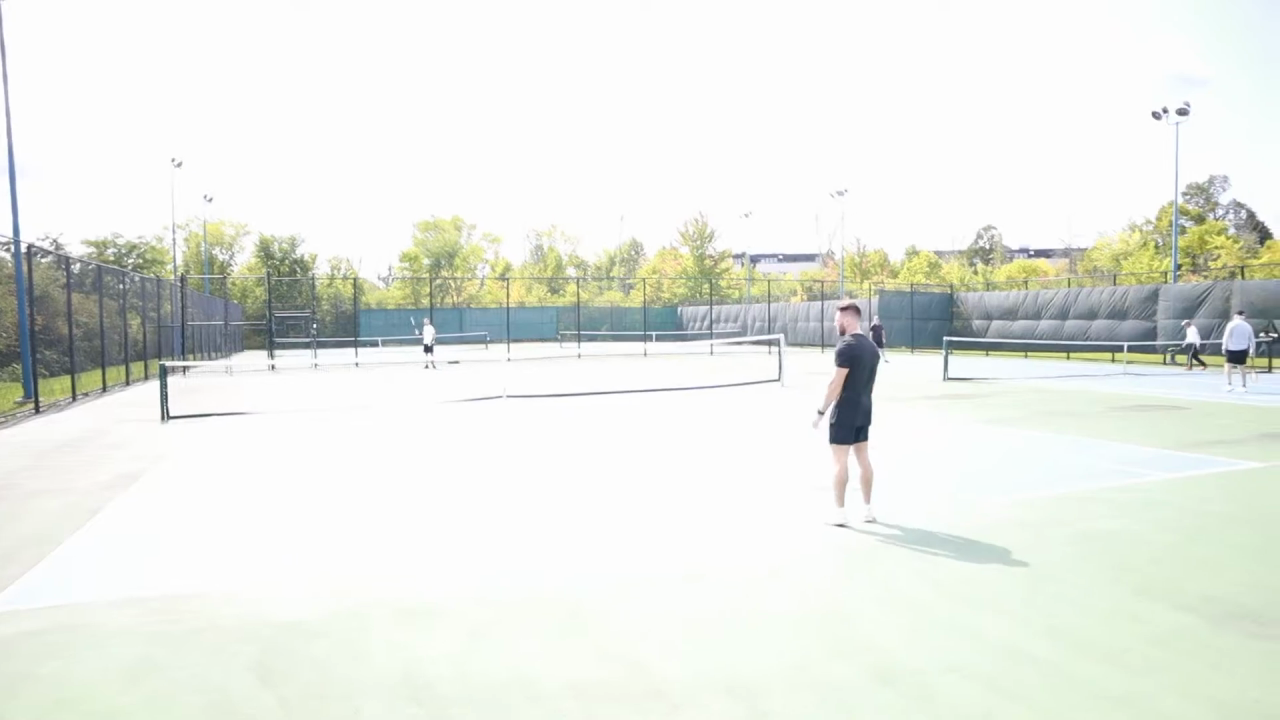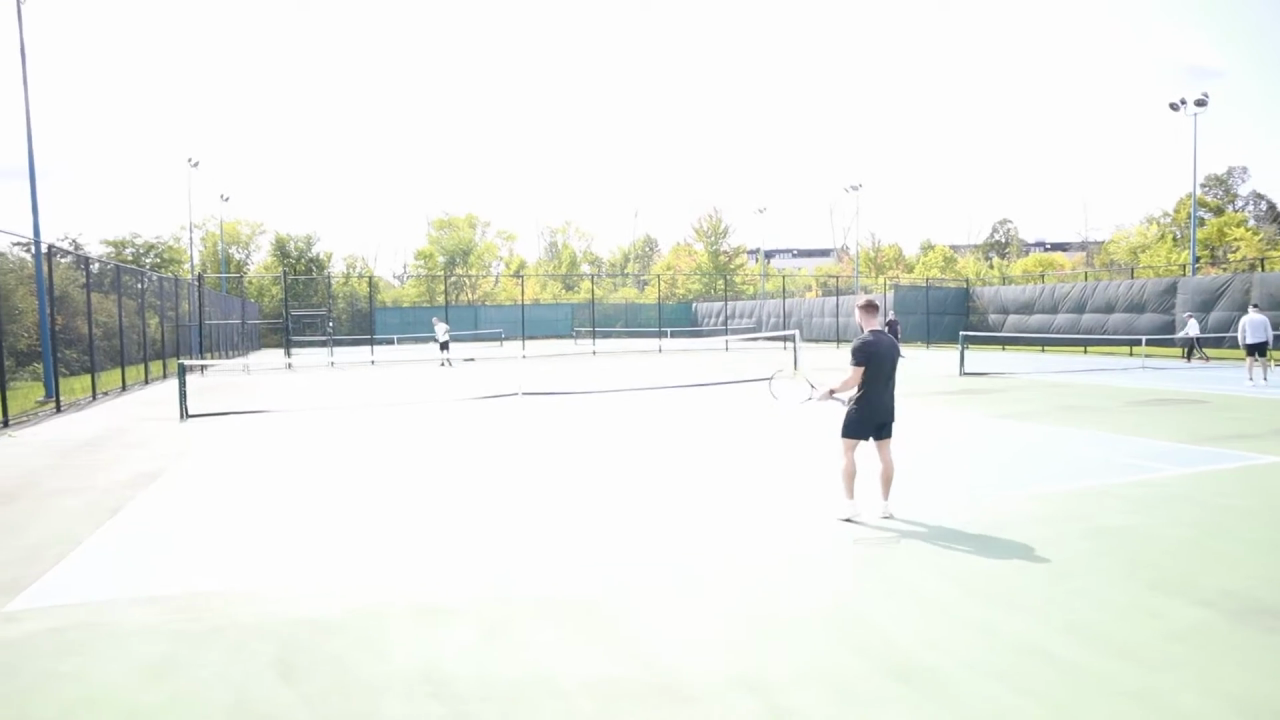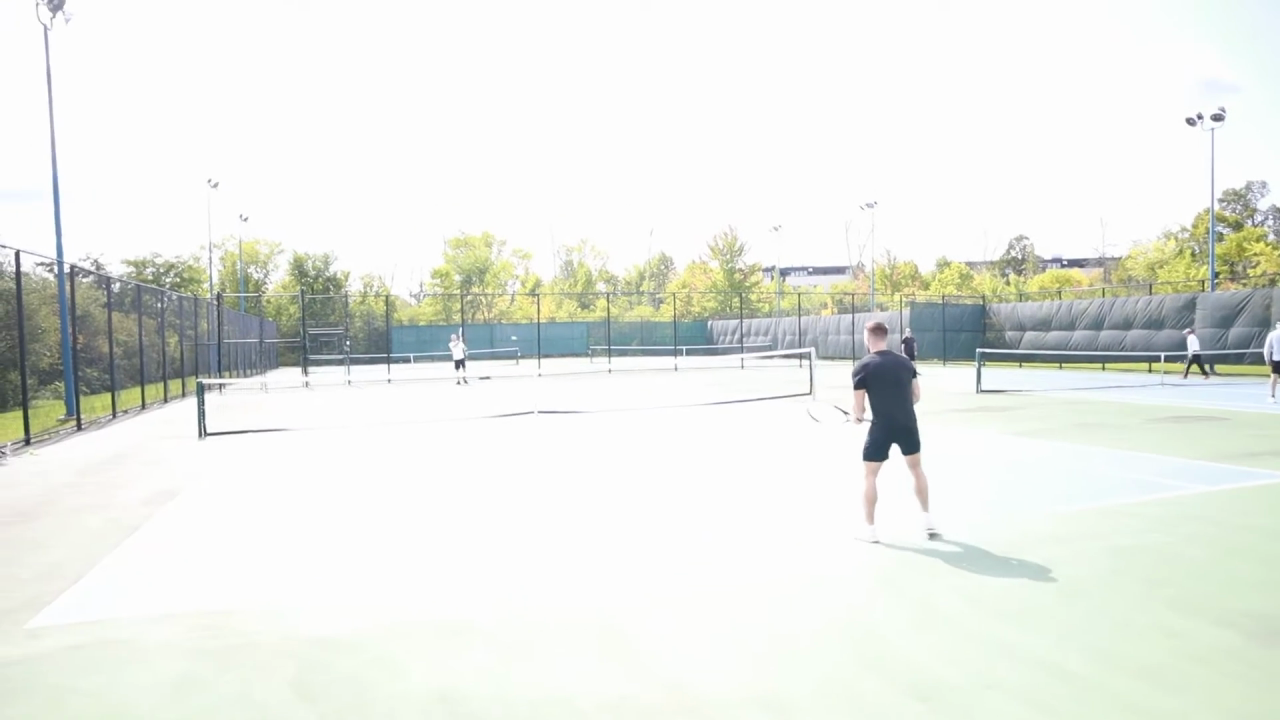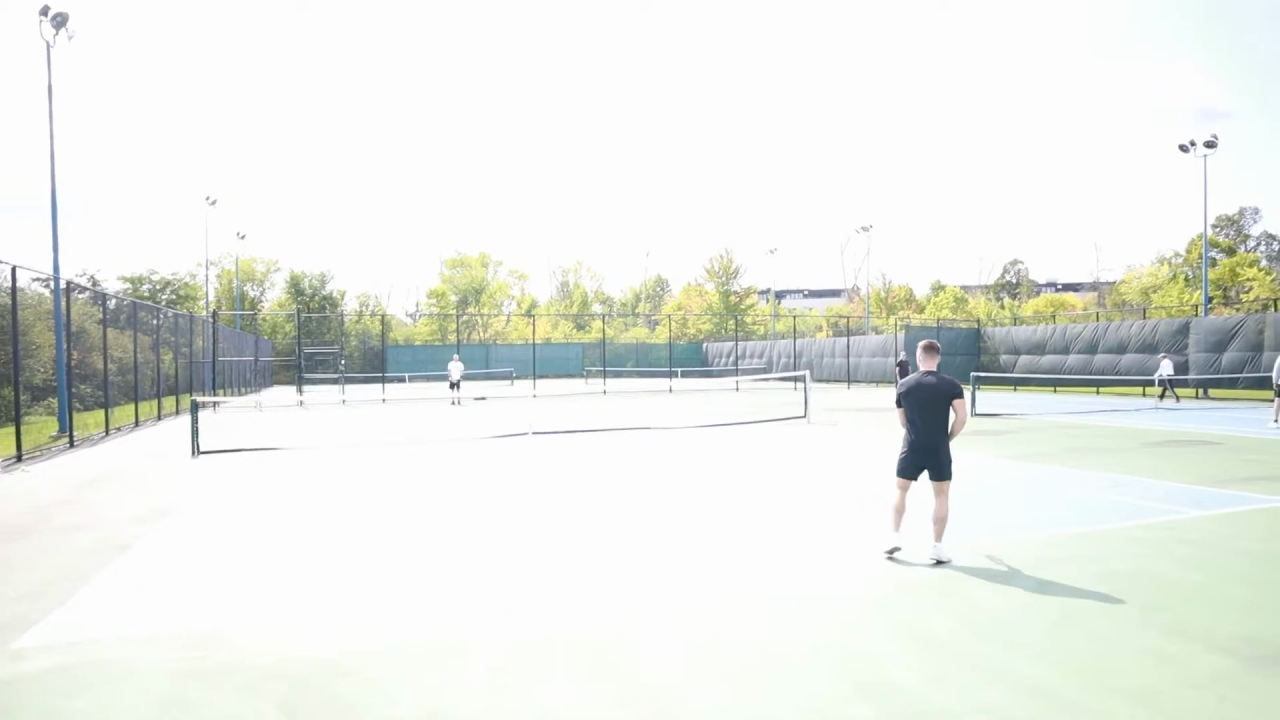
dt=0.5s
person 1, frame 1
left shoulder: (846, 346)
right shoulder: (872, 347)
left elbow: (836, 384)
left wrist: (821, 411)
left hip: (845, 411)
right hip: (864, 410)
left knee: (840, 461)
right knee: (863, 458)
left ankle: (840, 512)
right ankle: (867, 509)
person 1, frame 2
left shoulder: (862, 343)
right shoulder: (892, 342)
left elbow: (854, 380)
left wrist: (831, 391)
left hip: (864, 408)
right hip: (886, 408)
left knee: (848, 453)
right knee: (885, 455)
left ankle: (850, 505)
right ankle: (885, 505)
person 1, frame 3
left shoulder: (862, 366)
right shoulder: (905, 362)
left elbow: (858, 405)
right elbow: (916, 395)
left wrist: (858, 416)
left hip: (881, 428)
right hip: (908, 425)
left knee: (869, 476)
right knee: (916, 470)
left ankle: (870, 529)
right ankle: (927, 520)
person 1, frame 4
left shoulder: (904, 385)
right shoulder: (951, 385)
left elbow: (903, 421)
right elbow: (962, 418)
right wrist: (948, 438)
left hip: (911, 447)
right hip: (939, 449)
left knee: (901, 492)
right knee: (941, 497)
left ankle: (895, 538)
right ankle: (937, 548)
